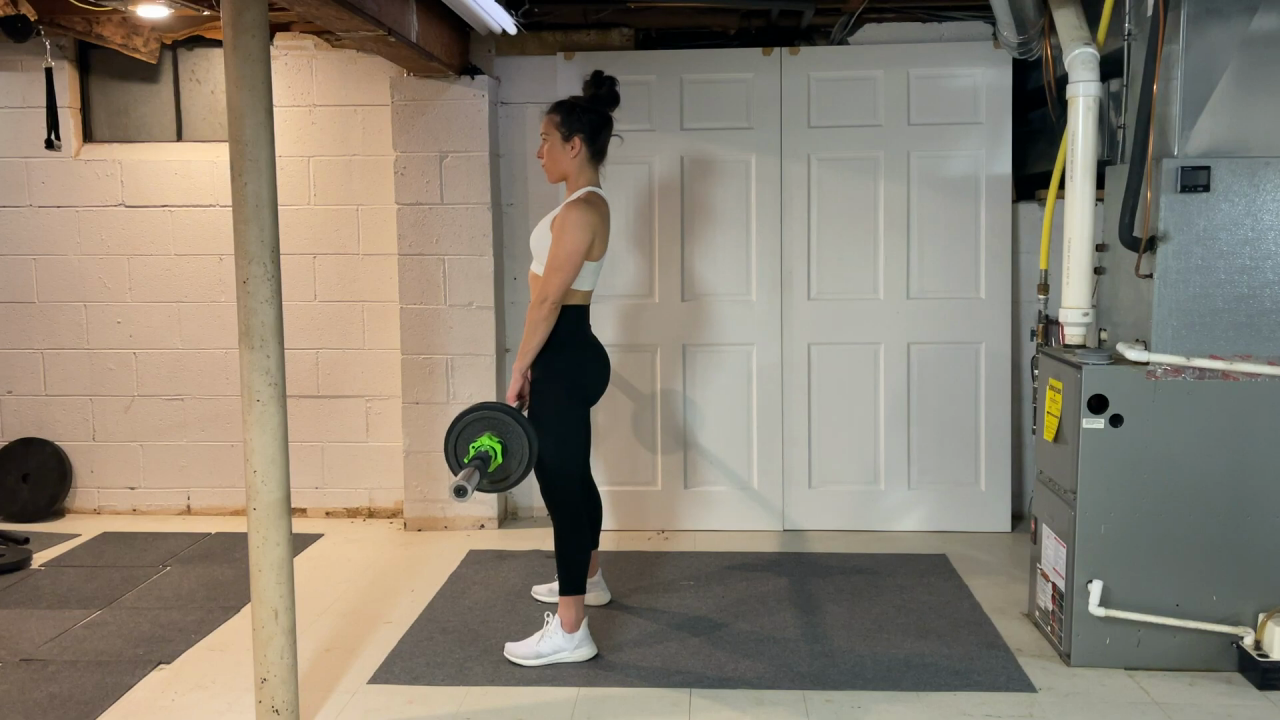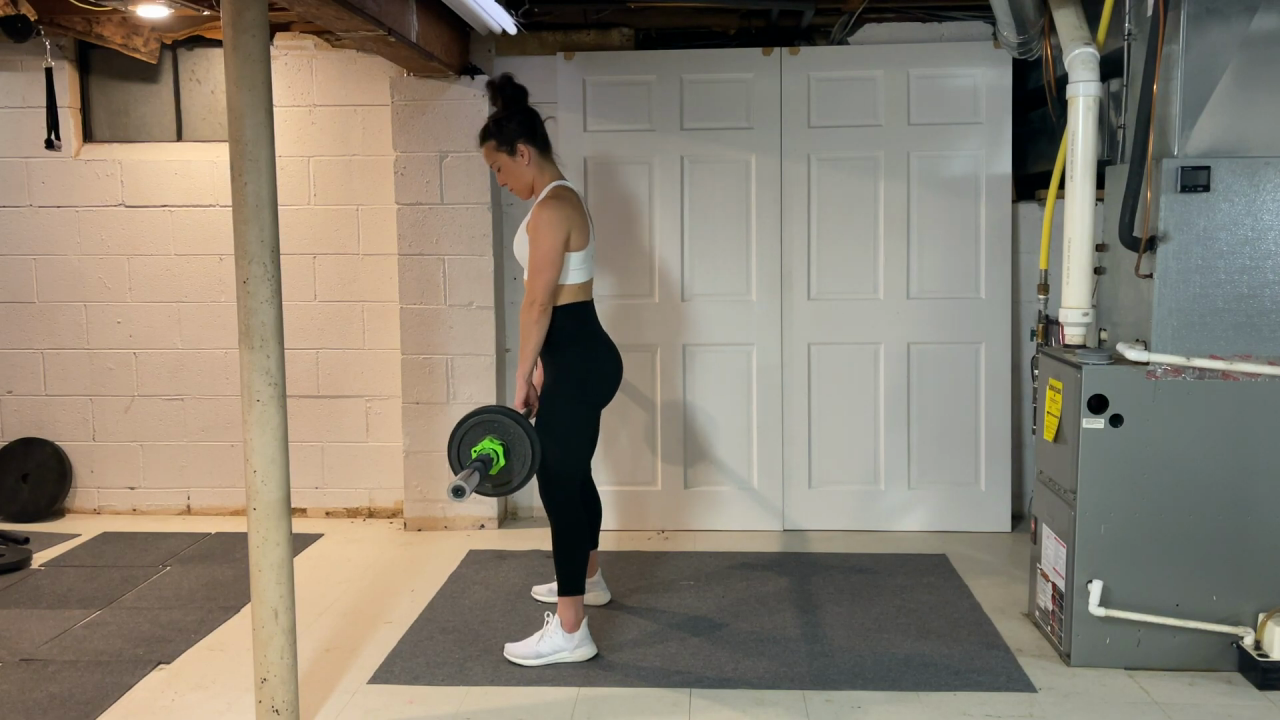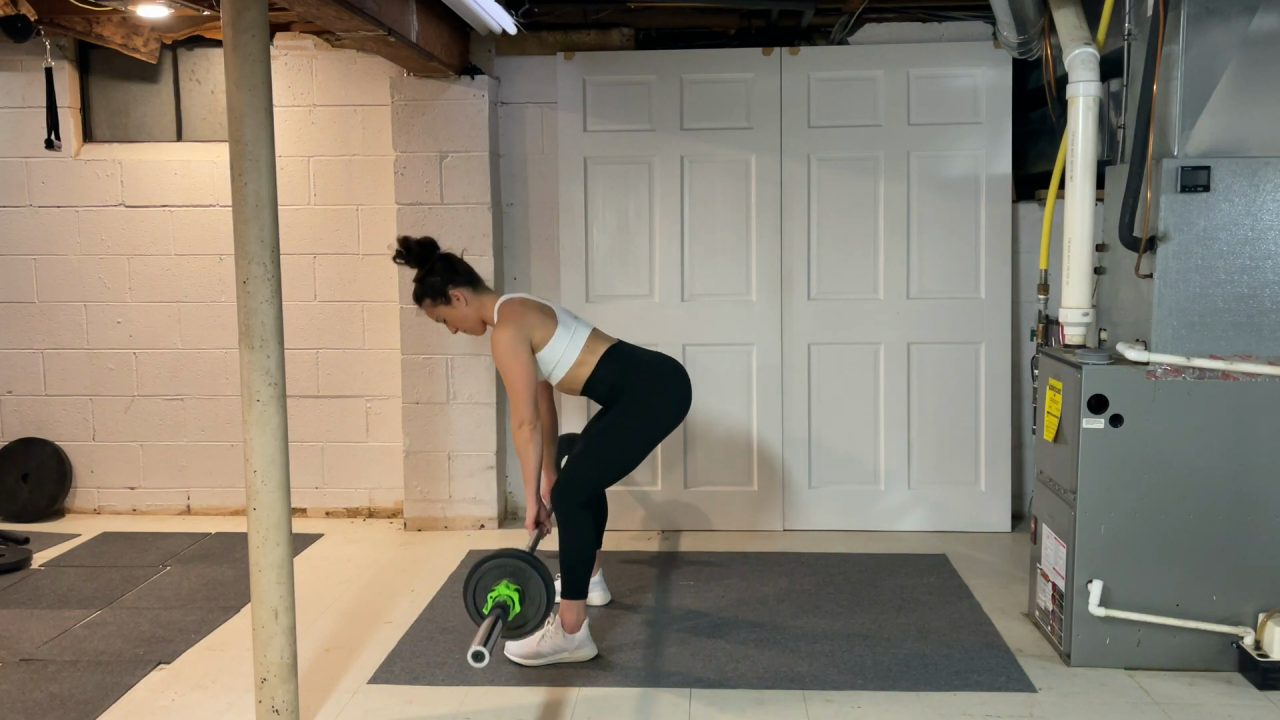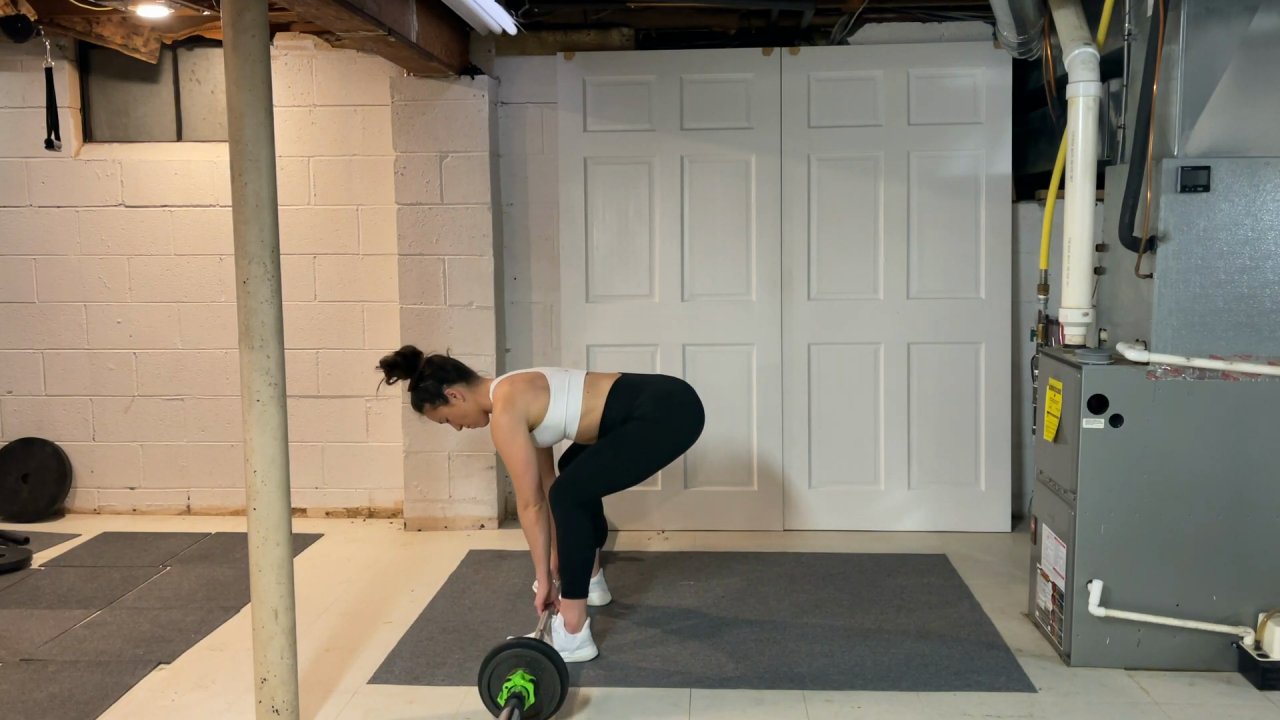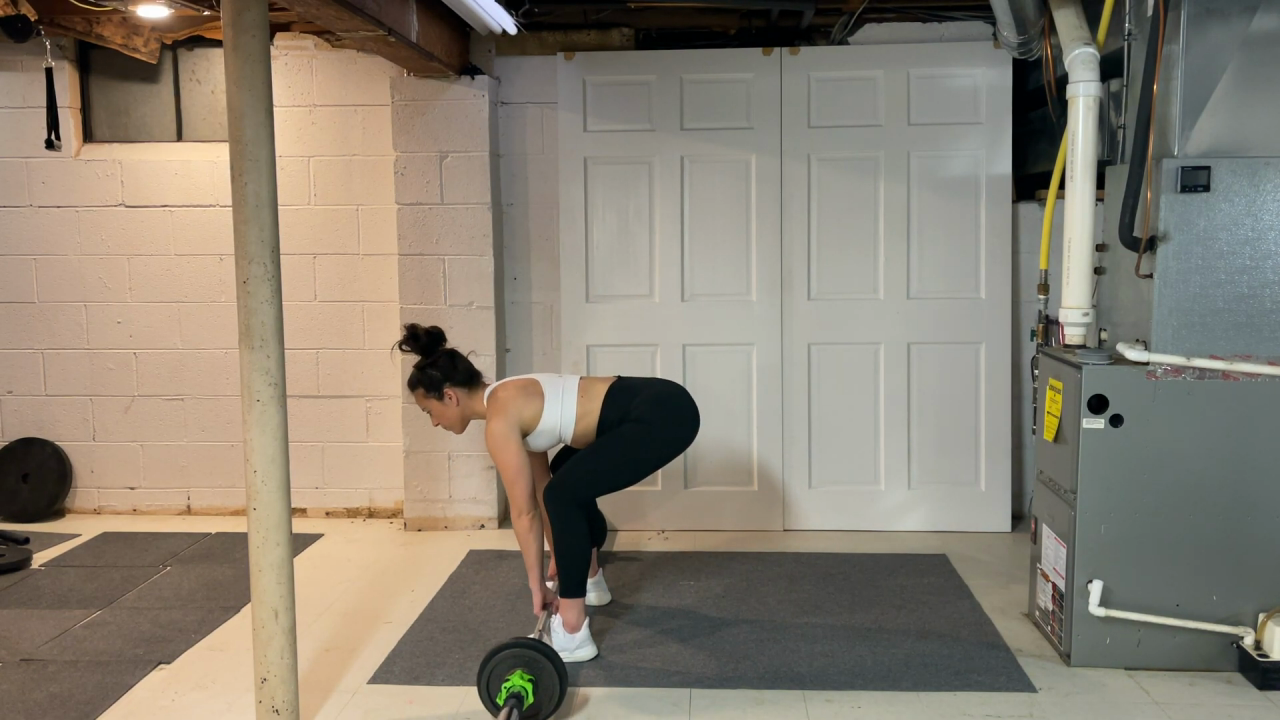
dt=1s
person 1, frame 1
left shoulder: (580, 210)
right shoulder: (586, 204)
left elbow: (548, 300)
left wrist: (519, 372)
right wrist: (534, 365)
left hip: (564, 361)
right hip: (570, 355)
left knee: (561, 486)
right knee: (572, 477)
left ankle: (570, 633)
right ankle: (588, 578)
person 1, frame 2
left shoulder: (551, 207)
right shoulder: (560, 201)
left elbow: (538, 302)
left wrist: (523, 377)
right wrist: (543, 368)
left hip: (578, 362)
right hip: (582, 356)
left knee: (559, 484)
right knee: (572, 475)
left ankle: (570, 632)
right ankle: (588, 578)
person 1, frame 3
left shoulder: (507, 328)
right shoulder: (518, 312)
left elbow: (525, 423)
right elbow: (542, 402)
left wrist: (532, 498)
right wrist: (549, 472)
left hip: (653, 393)
right hip: (651, 383)
left knee: (571, 493)
right knee: (581, 475)
left ankle: (571, 634)
right ankle: (590, 580)
person 1, frame 4
left shoulder: (506, 411)
right shoulder: (515, 395)
left elbow: (531, 503)
right elbow: (546, 480)
left wrist: (543, 577)
right wrist: (557, 554)
left hip: (667, 414)
right hip: (660, 402)
left knee: (570, 494)
right knee: (575, 471)
left ankle: (573, 636)
right ankle: (590, 579)
person 1, frame 5
left shoulder: (500, 419)
right shoulder: (509, 401)
left elbow: (523, 511)
right elbow: (541, 485)
left wrist: (537, 584)
right wrist: (558, 556)
left hip: (663, 415)
right hip: (653, 406)
left knee: (564, 494)
right knee: (568, 475)
left ankle: (572, 635)
right ankle: (590, 579)
